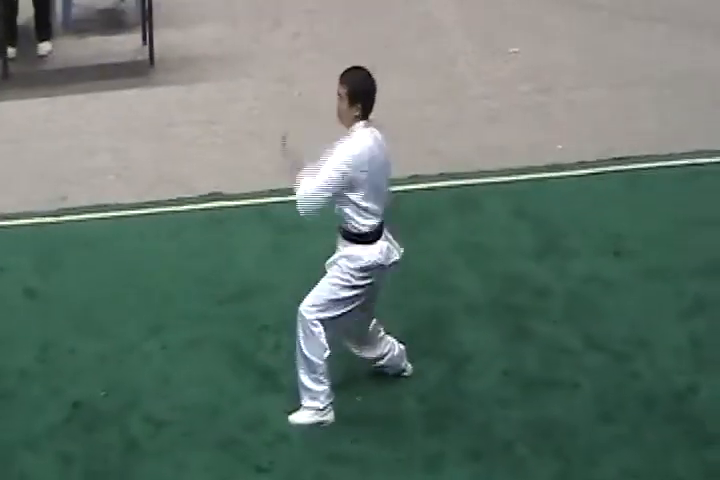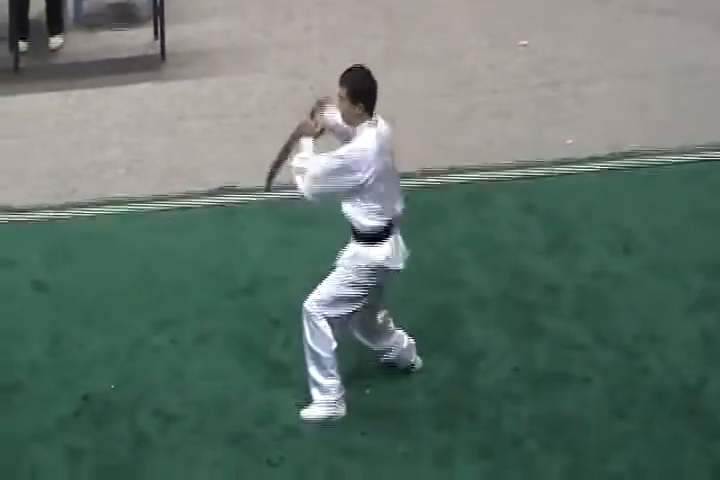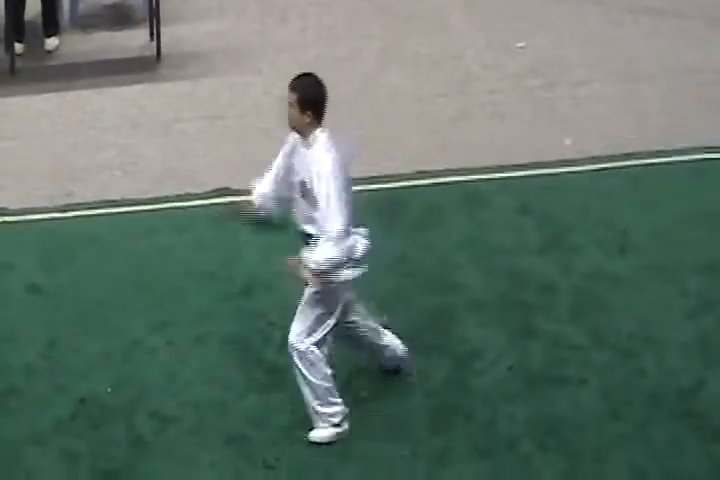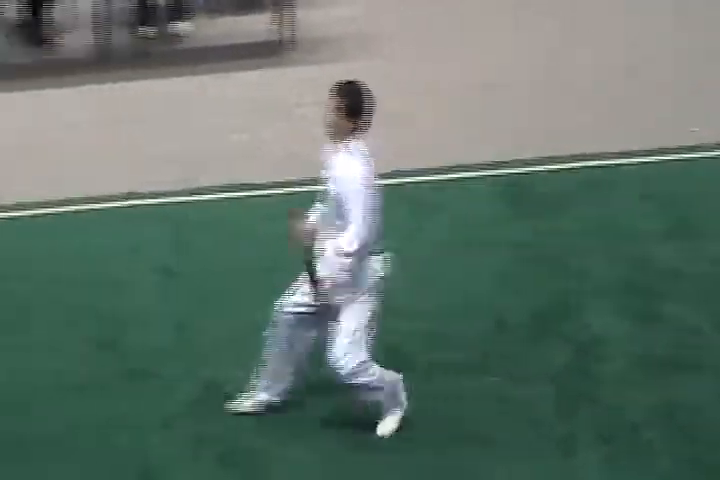
dt=0.4s
person 1, frame 1
left shoulder: (350, 150)
right shoulder: (374, 141)
left elbow: (309, 201)
left wrist: (306, 177)
left hip: (359, 254)
right hip: (373, 246)
left knee: (311, 316)
right knee: (354, 322)
left ankle: (318, 406)
right ankle: (395, 360)
person 1, frame 2
left shoulder: (359, 152)
right shoulder: (379, 129)
left elbow: (309, 184)
right elbow: (345, 127)
left wrist: (305, 141)
right wrist: (326, 119)
left hip: (370, 251)
right hip: (381, 244)
left knee: (317, 310)
right knee: (363, 313)
left ankle: (329, 400)
right ankle: (405, 353)
person 1, frame 3
left shoulder: (321, 160)
right shoulder: (298, 143)
left elbow: (335, 225)
right elbow: (279, 176)
left wrist: (317, 266)
right wrist: (259, 200)
left hip: (331, 256)
right hip: (317, 248)
left knee: (303, 342)
right knee: (344, 313)
left ankle: (332, 420)
right ankle: (393, 352)
person 1, frame 4
left shoulder: (355, 168)
right shoulder: (340, 154)
left elbow: (358, 234)
right wrist: (312, 224)
left hip: (354, 272)
right hip: (330, 263)
left knee: (347, 361)
right knee: (288, 316)
left ankle: (392, 399)
right ankle: (266, 393)
